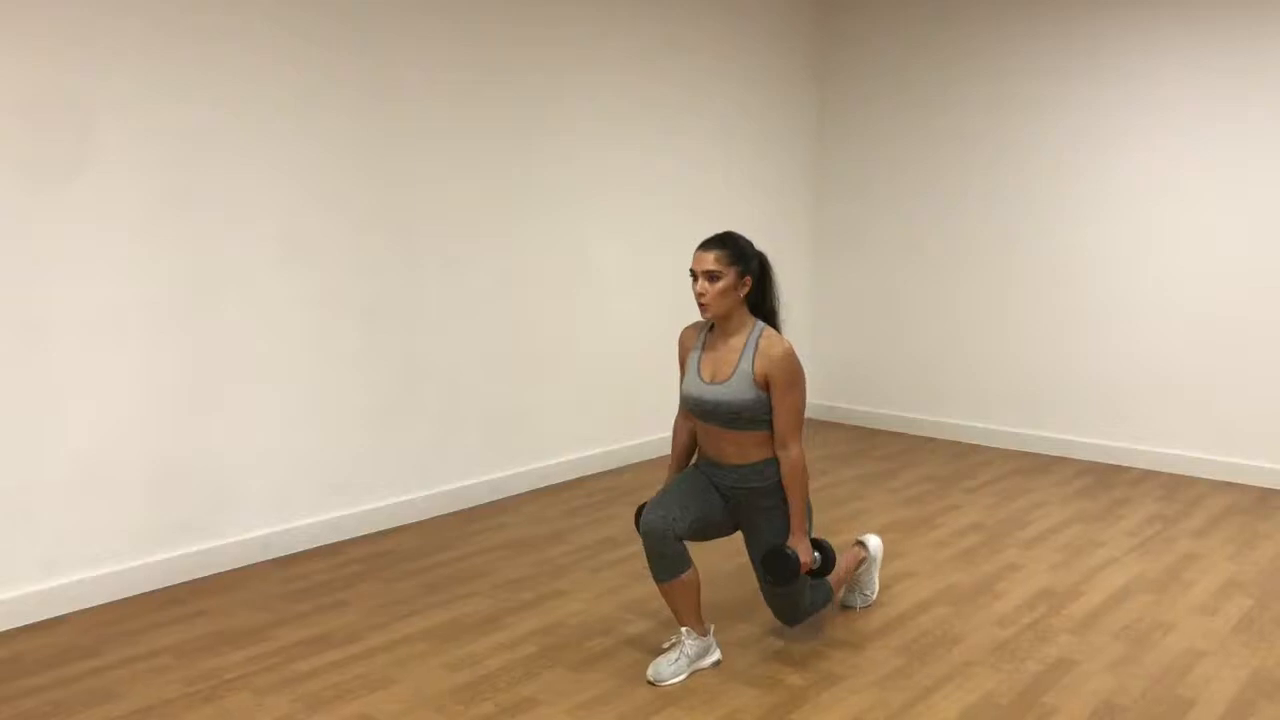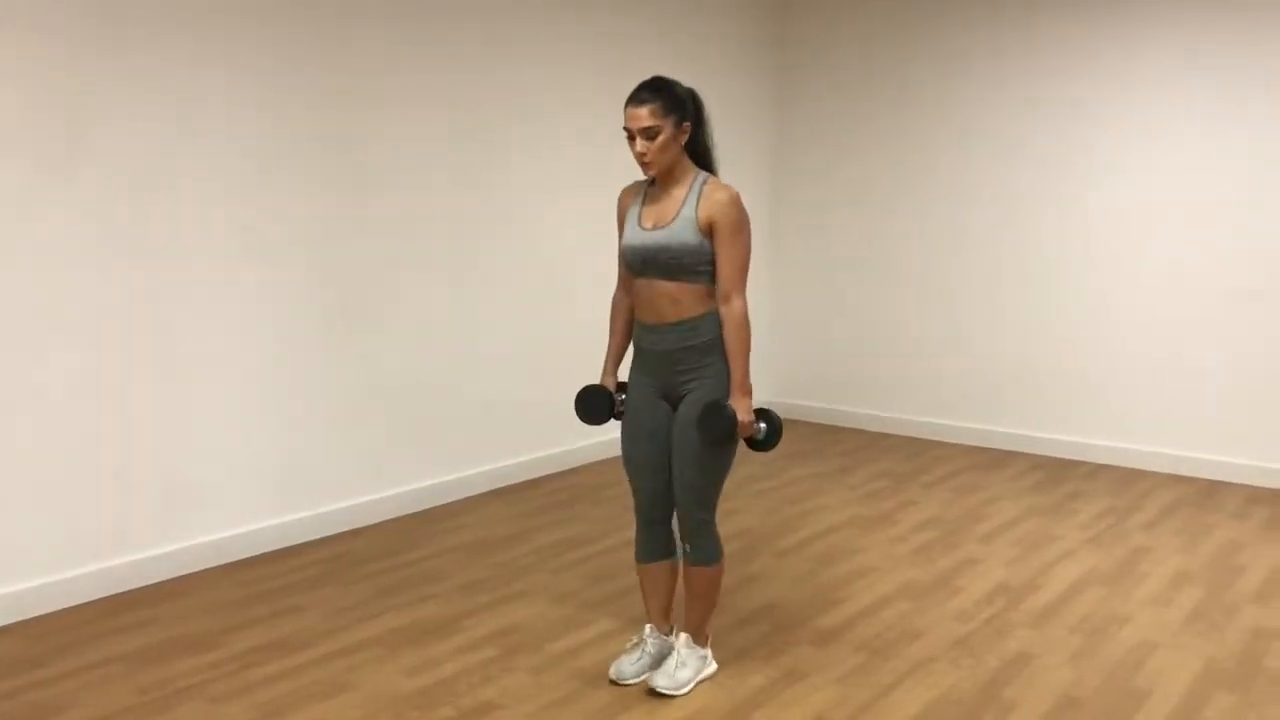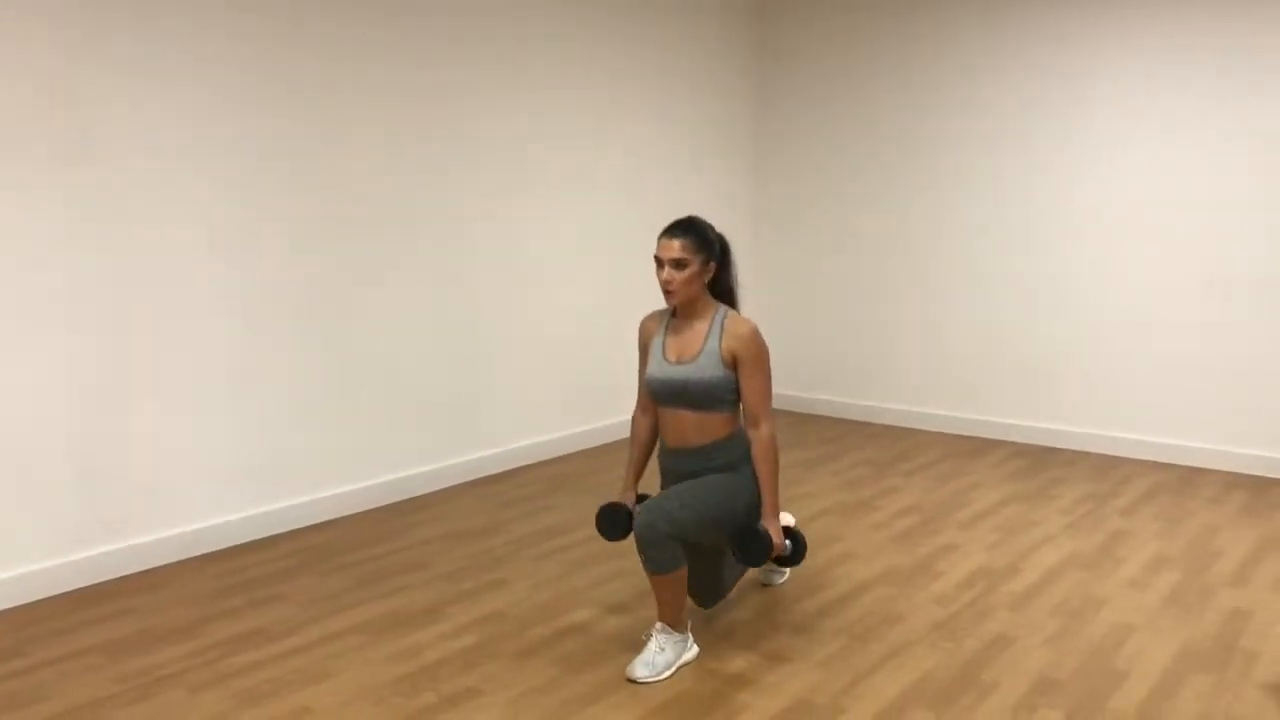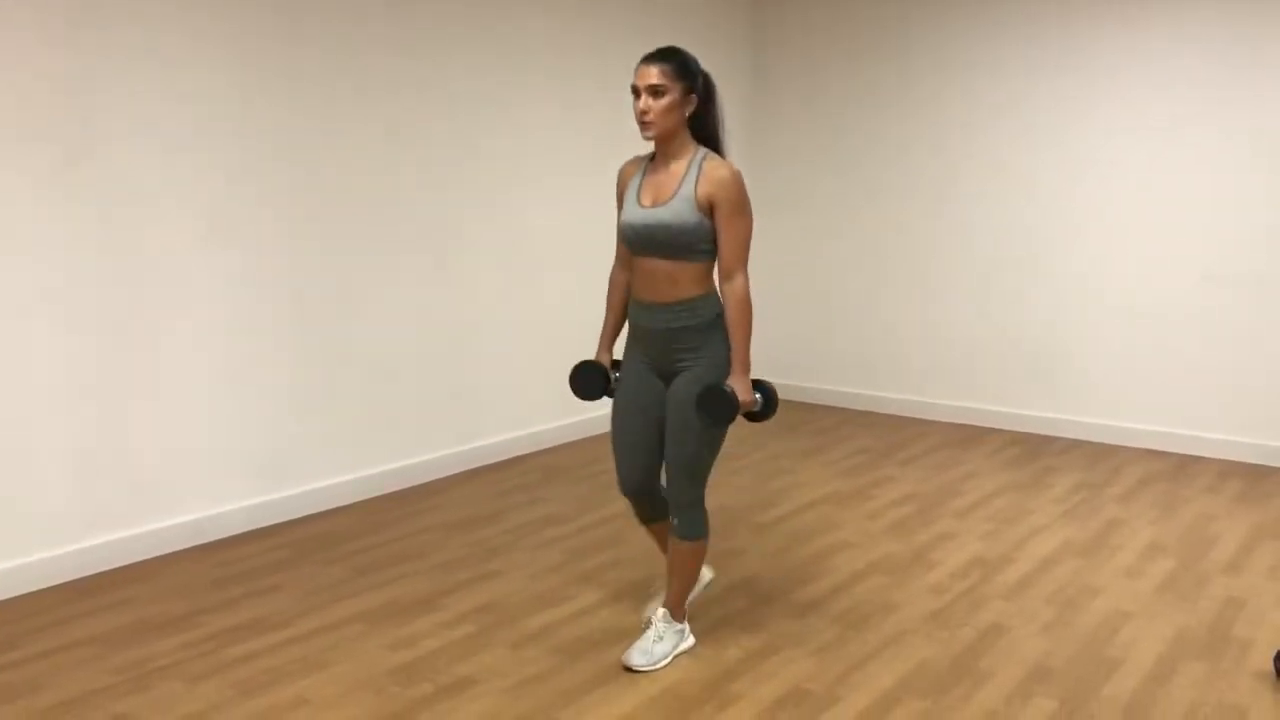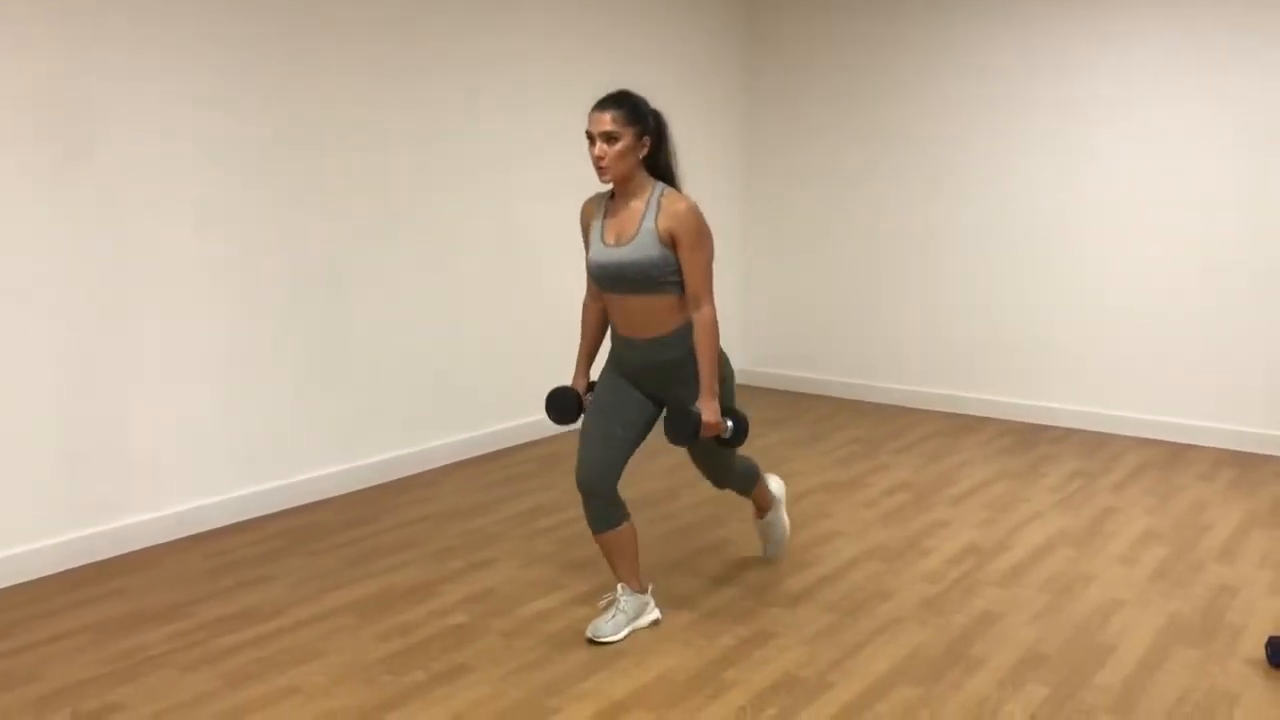
dt=1s
person 1, frame 1
left shoulder: (774, 353)
right shoulder: (690, 340)
left elbow: (791, 448)
left wrist: (800, 532)
right wrist: (669, 486)
left hip: (767, 488)
right hip: (711, 478)
left knee: (792, 610)
right knee: (656, 525)
left ankle: (860, 553)
right ankle: (696, 640)
person 1, frame 2
left shoulder: (719, 201)
right shoulder: (630, 200)
left elbow: (733, 302)
left wrist: (741, 392)
right wrist: (610, 368)
left hip: (704, 366)
right hip: (649, 369)
left knee: (694, 515)
right knee: (649, 512)
left ankle: (696, 648)
right ankle: (656, 636)
person 1, frame 3
left shoulder: (740, 333)
right shoulder: (651, 328)
left elbow: (760, 426)
right elbow: (645, 412)
left wrist: (769, 513)
right wrist: (628, 486)
left hip: (731, 474)
right hip: (678, 475)
left knee: (653, 522)
right knee: (707, 591)
left ankle: (673, 637)
person 1, frame 4
left shoulder: (719, 177)
right shoulder: (629, 175)
left elbow: (734, 280)
left wrist: (739, 370)
right wrist: (606, 345)
left hip: (700, 345)
right hip: (643, 346)
left knee: (683, 490)
right knee: (633, 480)
left ankle: (674, 622)
right ankle: (689, 570)
person 1, frame 5
left shoulder: (678, 212)
right shoulder: (592, 212)
left elbow: (702, 307)
left wrist: (709, 394)
right wrist: (581, 369)
left hip: (684, 363)
right hip: (626, 368)
left knee: (717, 467)
right knee: (592, 477)
left ankle: (769, 499)
right ankle: (634, 598)
